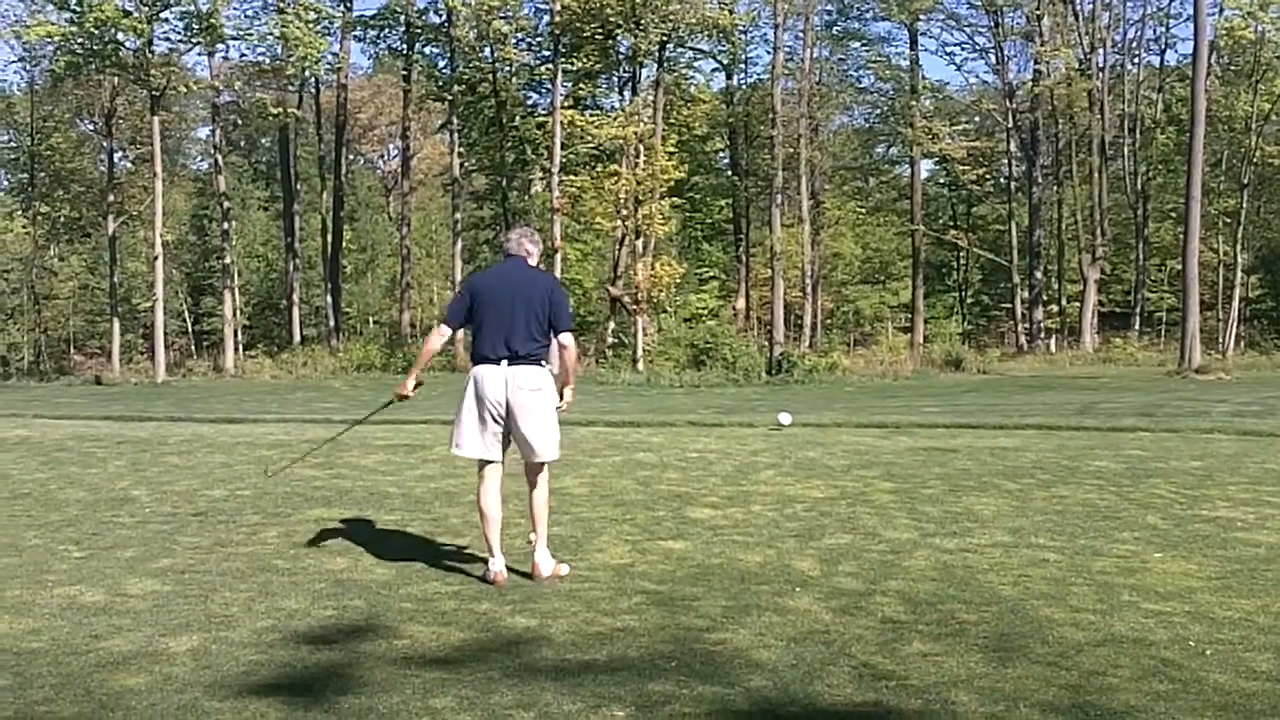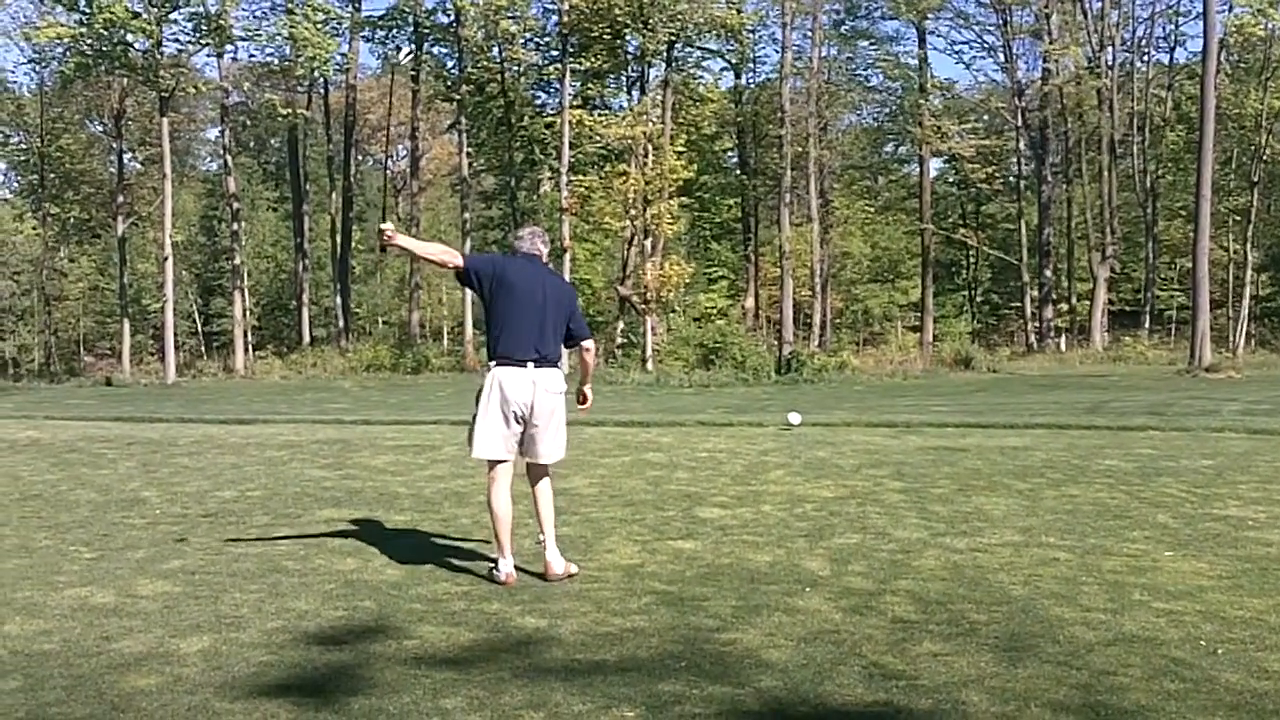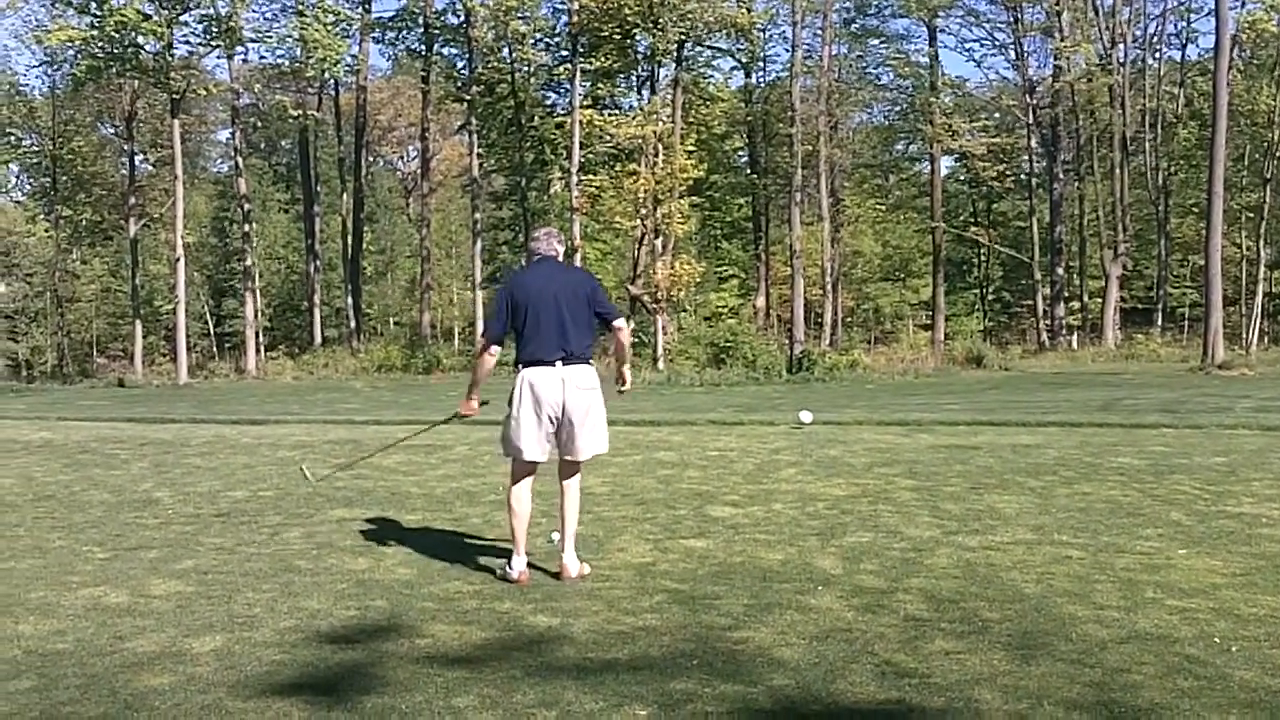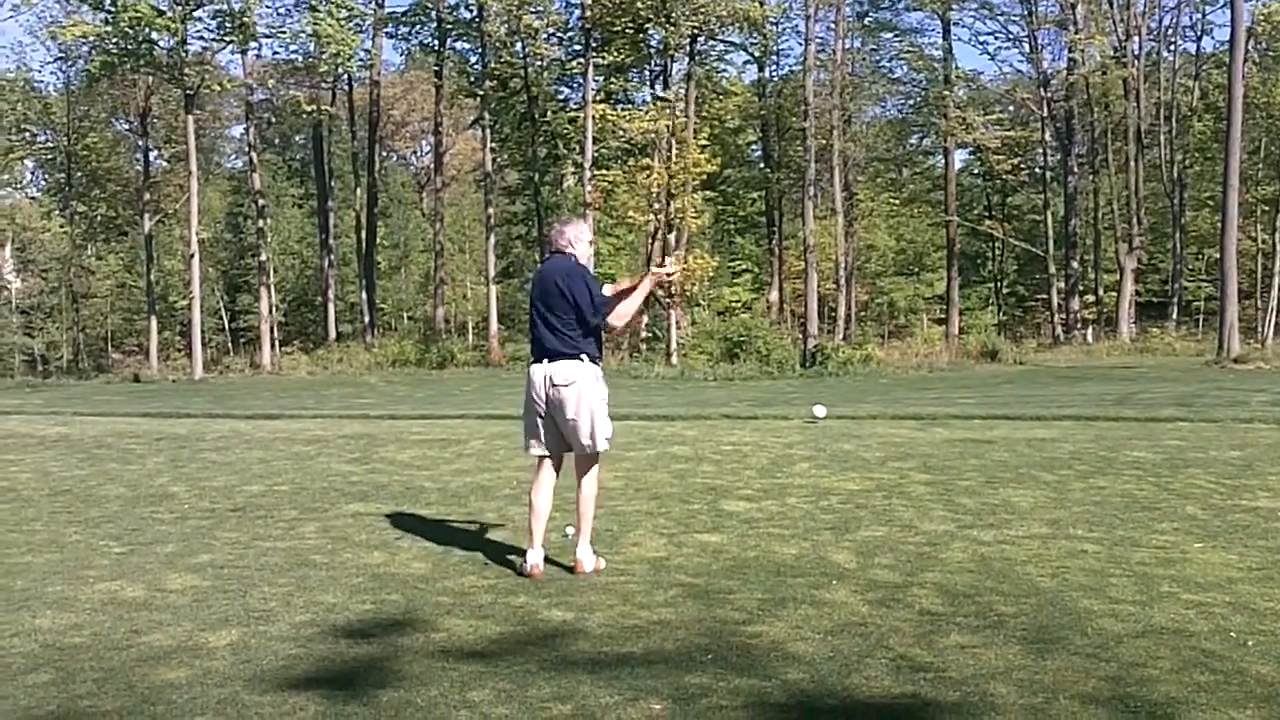
dt=0.4s
person 1, frame 1
left shoulder: (478, 281)
right shoulder: (548, 284)
left elbow: (441, 333)
right elbow: (566, 342)
left wrist: (412, 377)
right wrist: (567, 384)
left hip: (486, 378)
right hip: (527, 380)
left knee: (490, 474)
right knee: (537, 472)
left ankle: (497, 562)
right ankle: (543, 558)
person 1, frame 2
left shoulder: (500, 269)
right shoulder: (563, 287)
left elbow: (451, 257)
right elbow: (587, 346)
left wrist: (401, 240)
right wrist: (586, 384)
left hip: (506, 380)
right hip: (548, 382)
left knee: (499, 475)
right knee: (540, 473)
left ankle: (505, 564)
right ankle: (553, 557)
person 1, frame 3
left shoulder: (515, 285)
right shoulder: (582, 279)
left elbow: (489, 348)
right elbow: (620, 328)
left wrist: (472, 395)
right wrist: (624, 366)
left hip: (535, 380)
right hip: (581, 379)
left knee: (522, 475)
right knee: (570, 473)
left ankle: (517, 562)
right ankle: (568, 559)
person 1, frame 4
left shoulder: (545, 274)
right shoulder: (573, 272)
left elbow: (601, 294)
right elbow: (614, 320)
left wrist: (644, 279)
right wrist: (648, 283)
left hip: (542, 374)
right hip: (576, 374)
left knee: (546, 468)
right knee: (587, 466)
left ankle: (534, 555)
right ankle: (583, 554)
